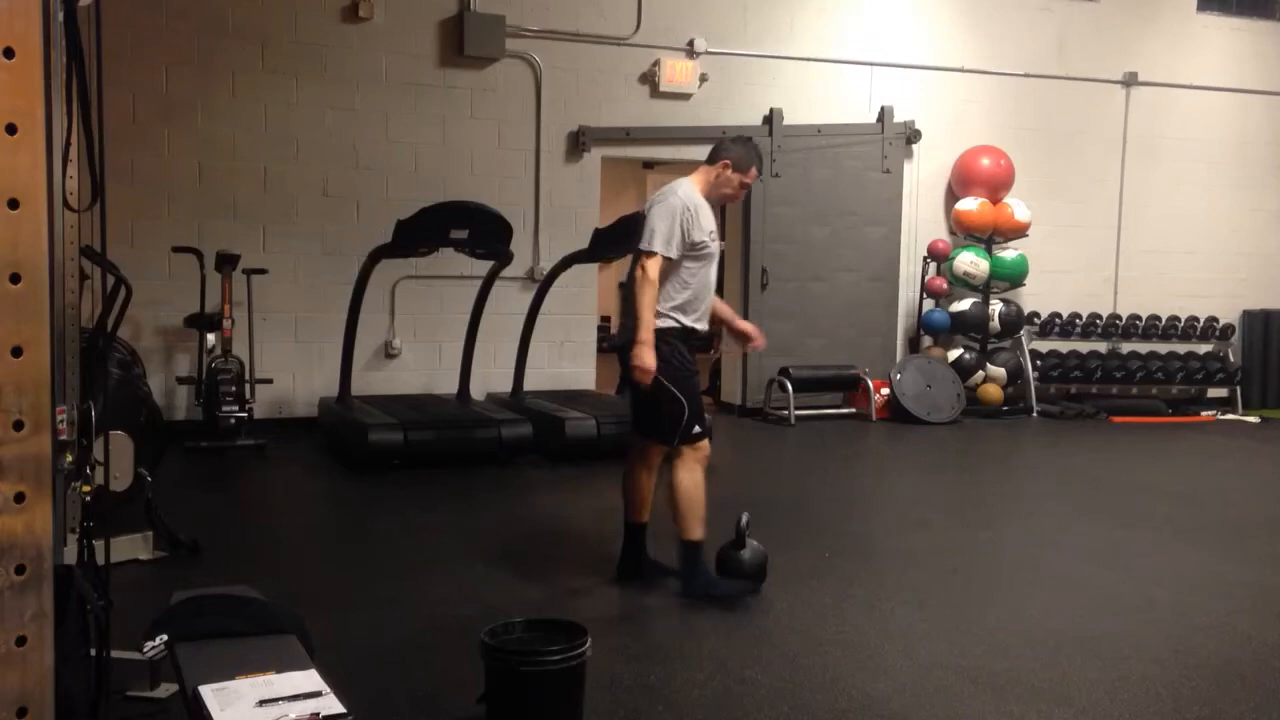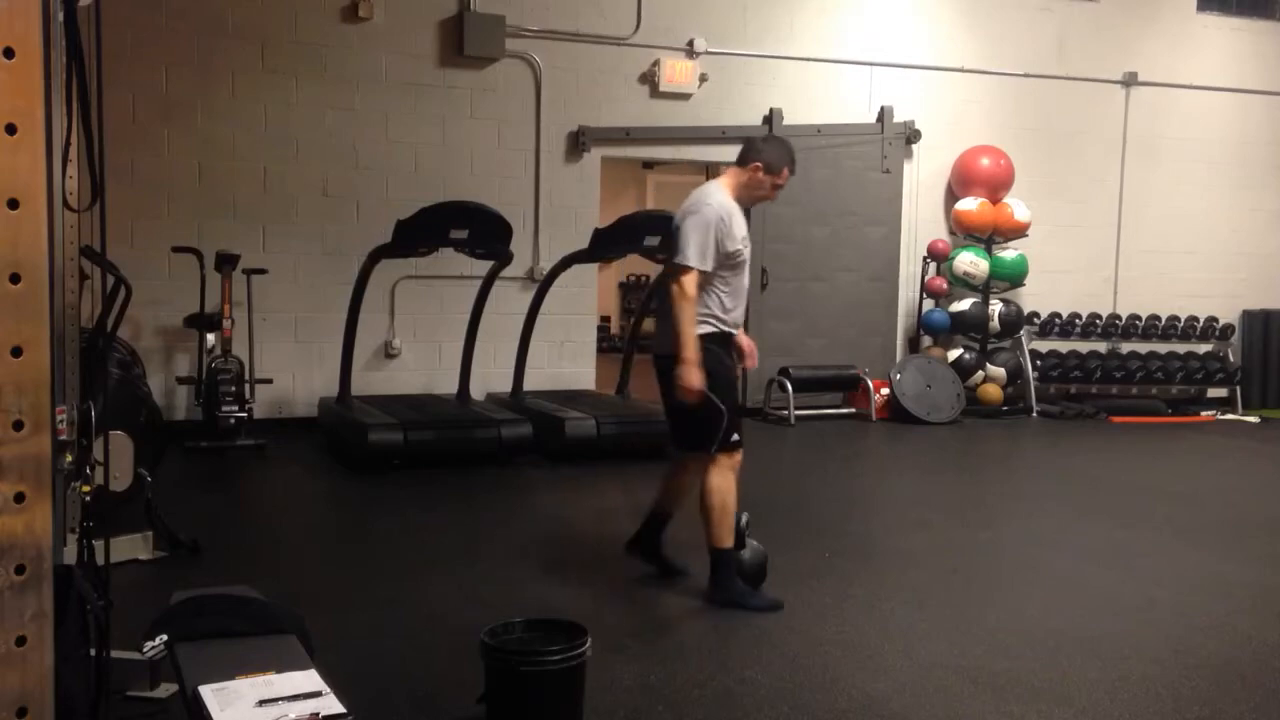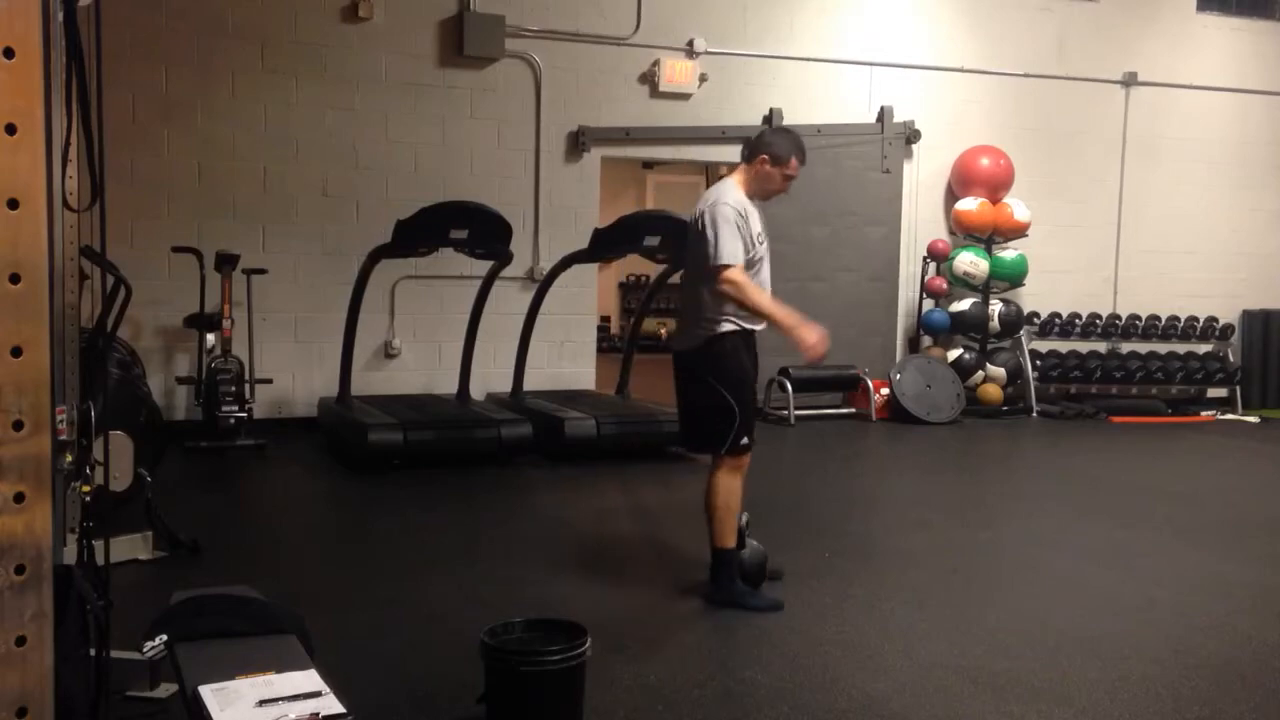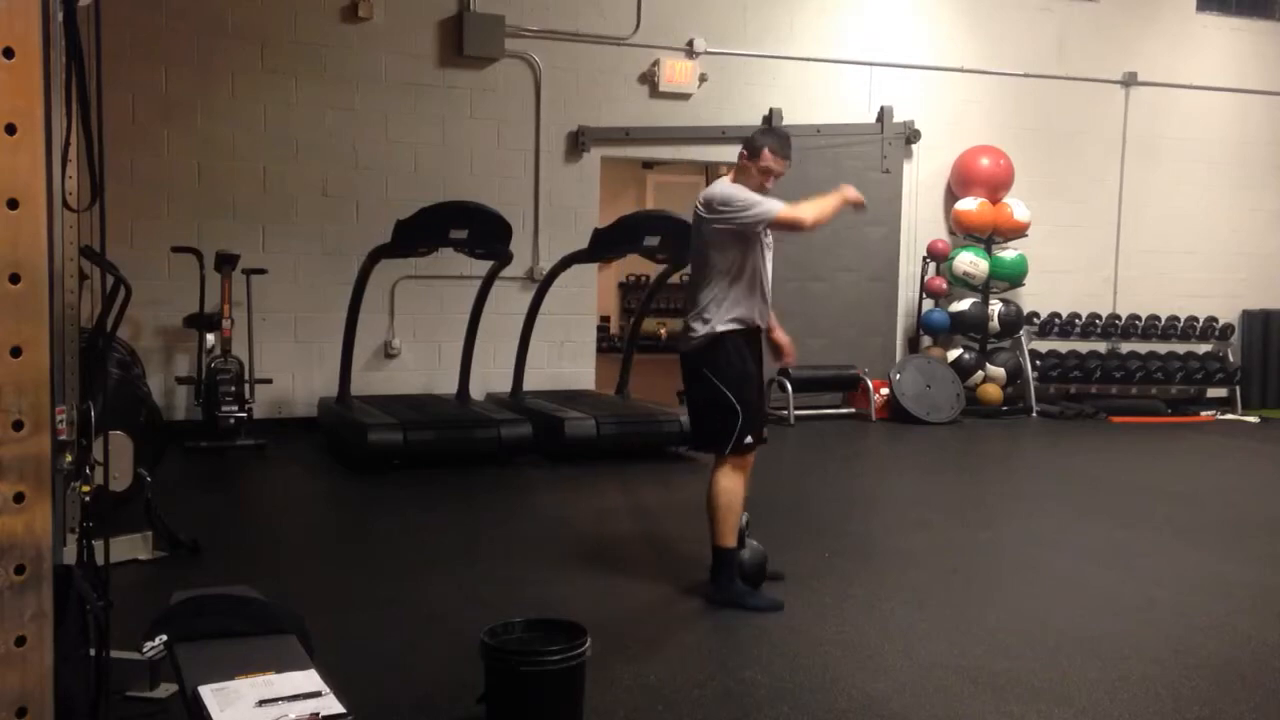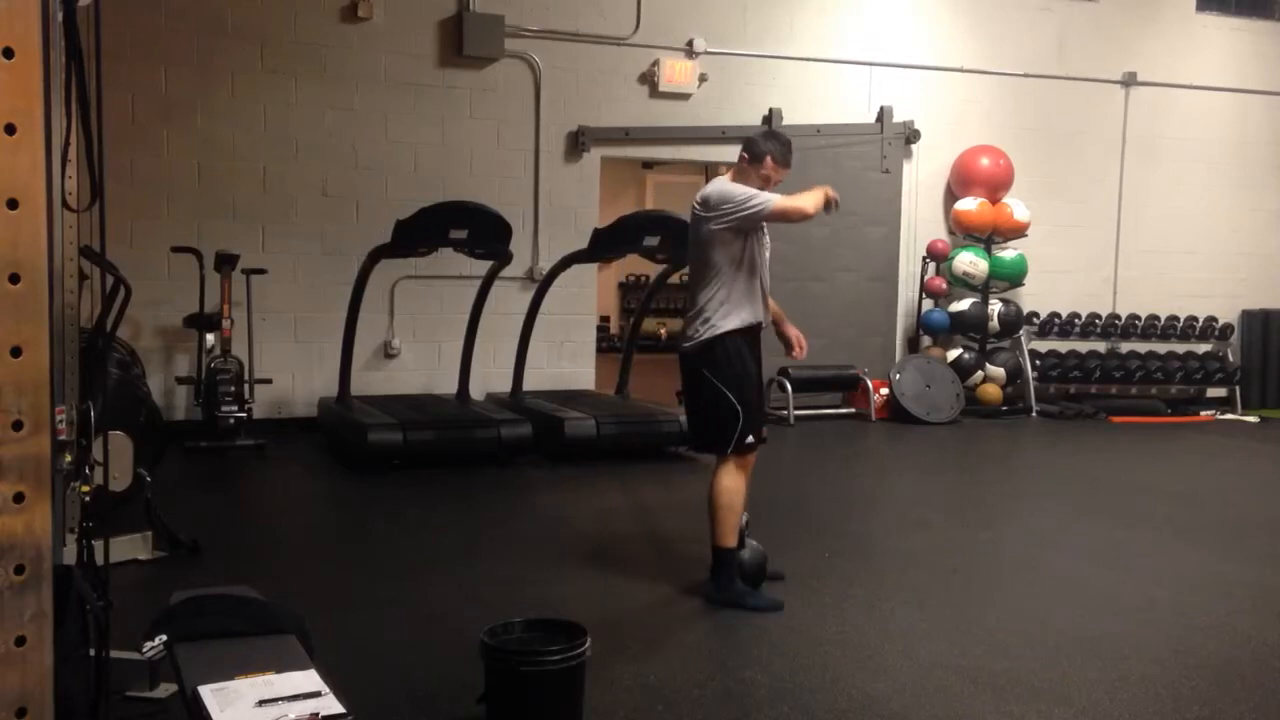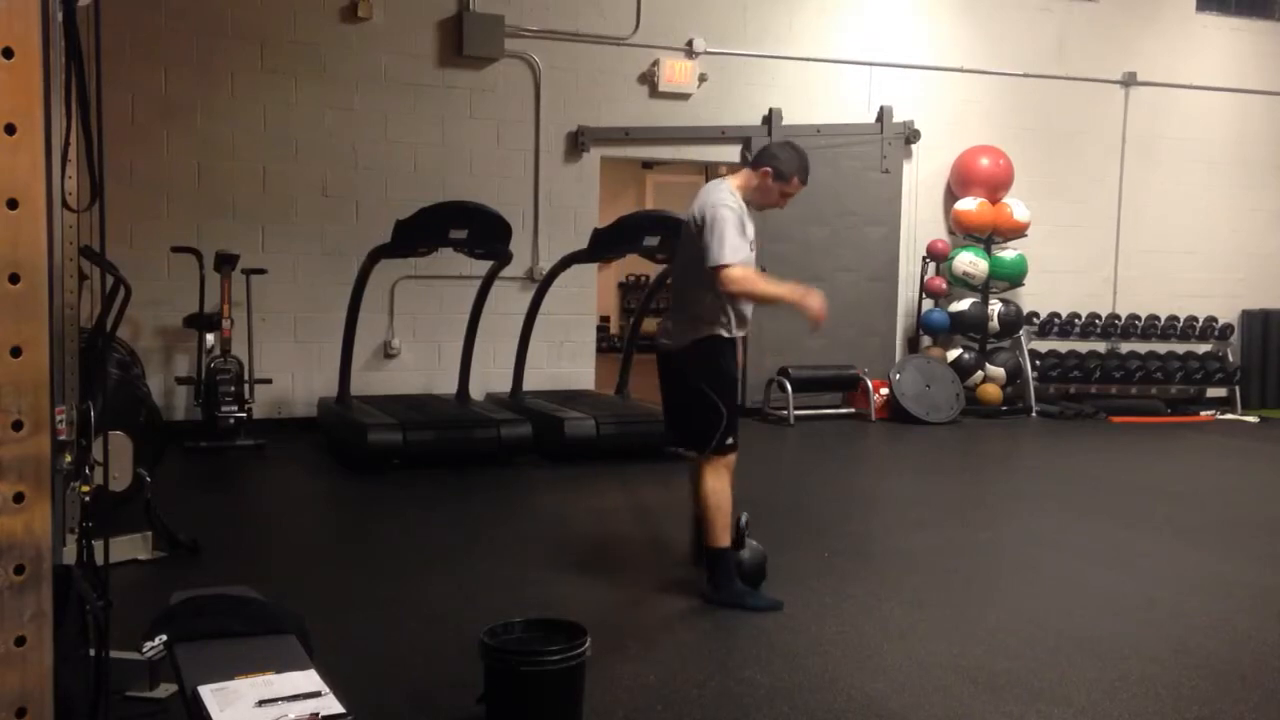
dt=0.3s
person 1, frame 1
left shoulder: (700, 207)
right shoulder: (677, 200)
right elbow: (648, 271)
left wrist: (734, 322)
right wrist: (644, 343)
left hip: (673, 339)
right hip: (662, 342)
left knee: (650, 447)
right knee: (693, 448)
left ankle: (633, 555)
right ankle: (695, 570)
person 1, frame 2
left shoulder: (727, 206)
right shoulder: (710, 209)
right elbow: (684, 285)
left wrist: (737, 334)
right wrist: (689, 360)
left hip: (712, 343)
right hip: (698, 346)
left knee: (698, 451)
right knee: (725, 455)
left ankle: (649, 539)
right ankle: (724, 579)
person 1, frame 3
left shoulder: (743, 201)
right shoulder: (726, 205)
right elbow: (731, 282)
right wrist: (797, 326)
left hip: (727, 343)
right hip: (717, 346)
left knee: (732, 455)
right knee: (733, 458)
left ankle: (727, 557)
right ankle: (725, 581)
person 1, frame 4
left shoulder: (750, 205)
right shoulder: (724, 198)
right elbow: (802, 219)
left wrist: (772, 329)
right wrist: (842, 195)
left hip: (738, 339)
right hip: (719, 345)
left knee: (742, 454)
right knee: (735, 456)
left ankle: (733, 559)
right ankle: (725, 579)
person 1, frame 5
left shoulder: (744, 207)
right shoulder: (720, 197)
right elbow: (802, 208)
left wrist: (783, 324)
right wrist: (823, 191)
left hip: (738, 338)
right hip: (719, 344)
left knee: (742, 454)
right knee: (736, 457)
left ankle: (733, 556)
right ankle: (724, 580)
person 1, frame 6
left shoulder: (734, 201)
right shoulder: (722, 205)
right elbow: (734, 280)
left wrist: (742, 328)
right wrist: (801, 296)
left hip: (704, 340)
right hip: (702, 344)
left knee: (708, 447)
right knee: (721, 454)
left ankle: (705, 541)
right ankle: (722, 578)
